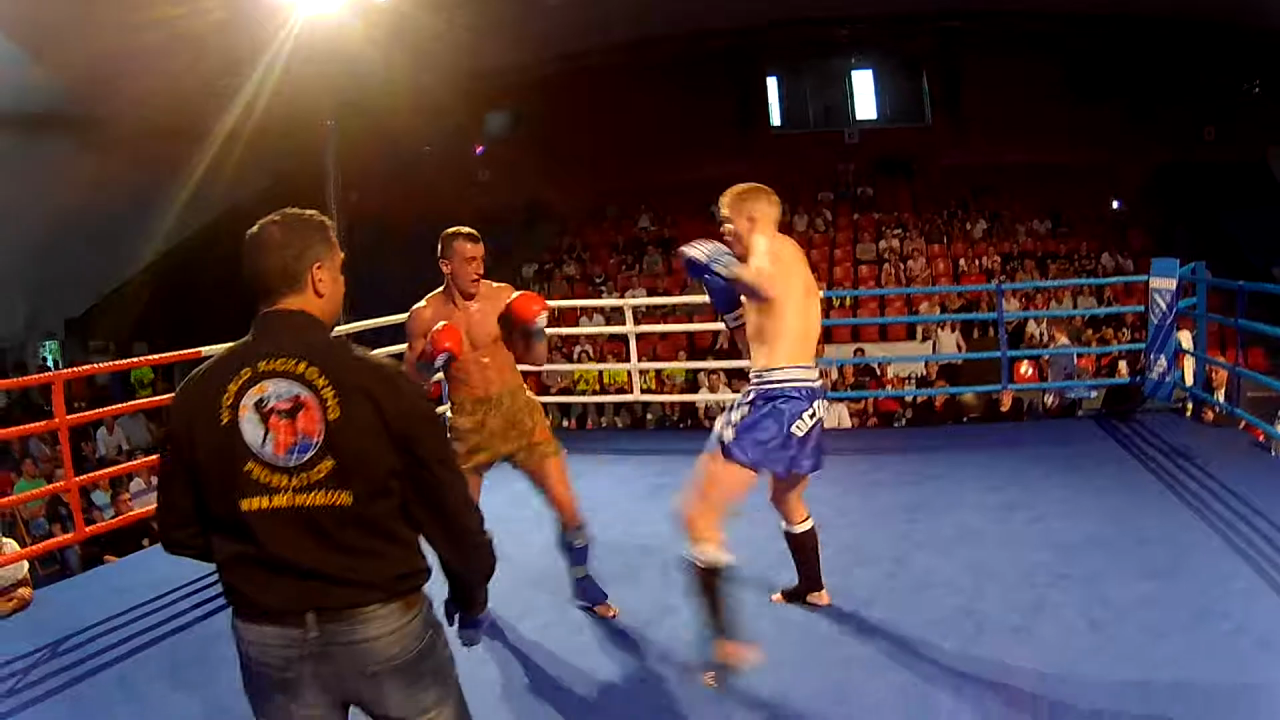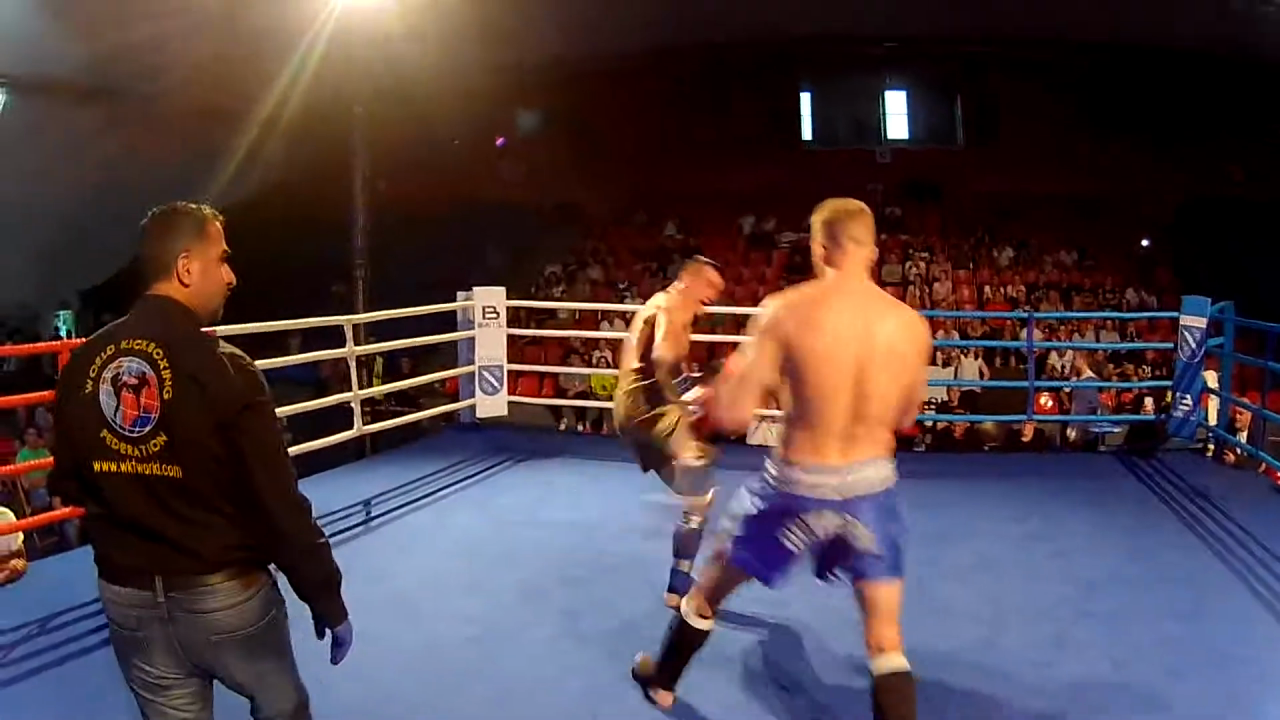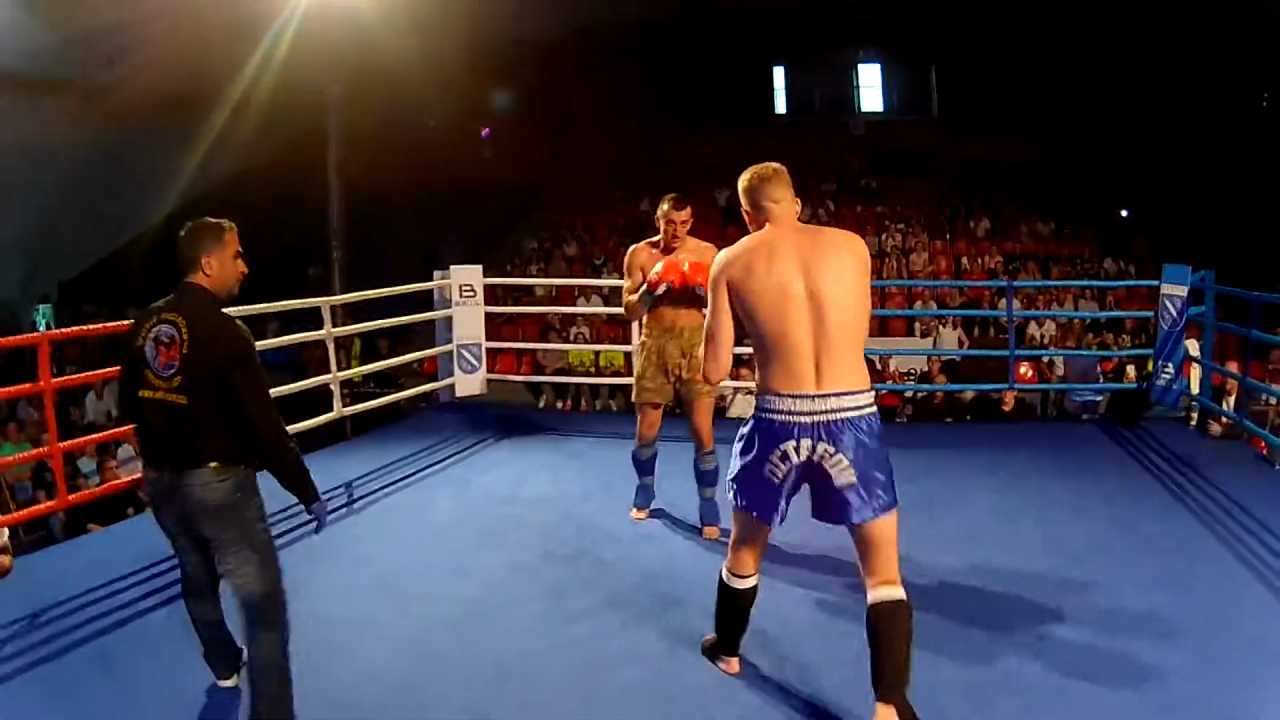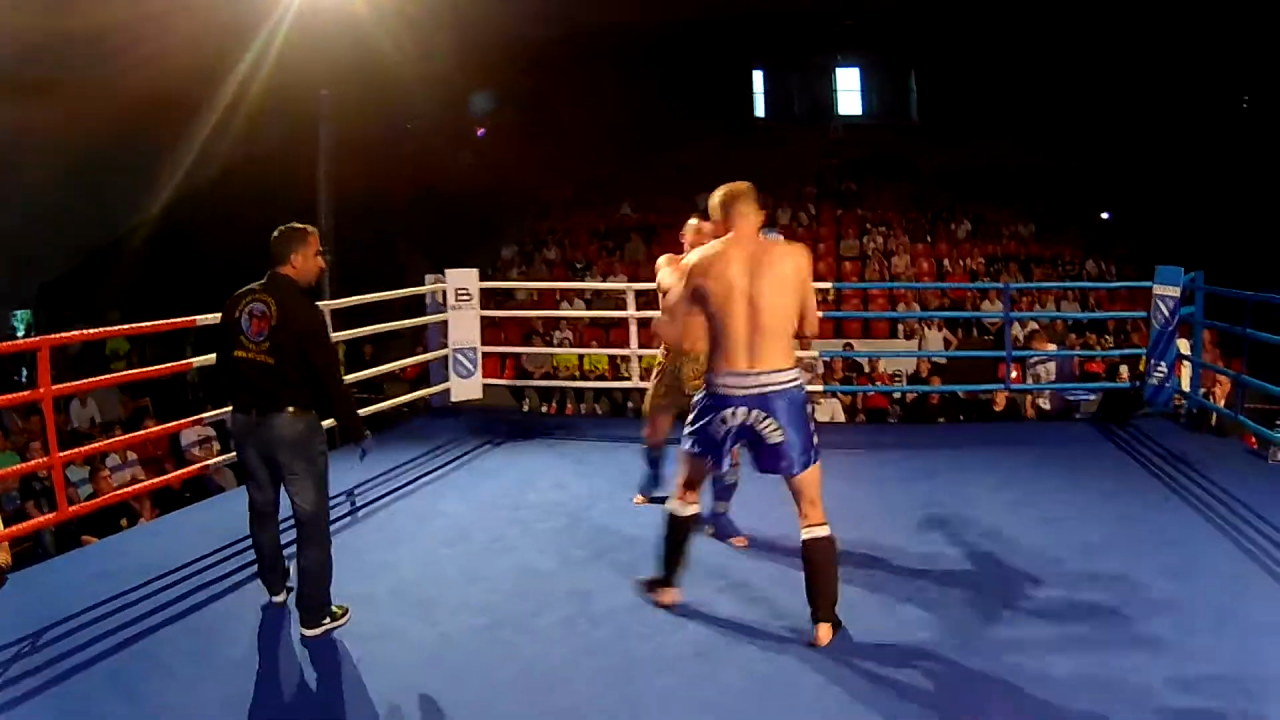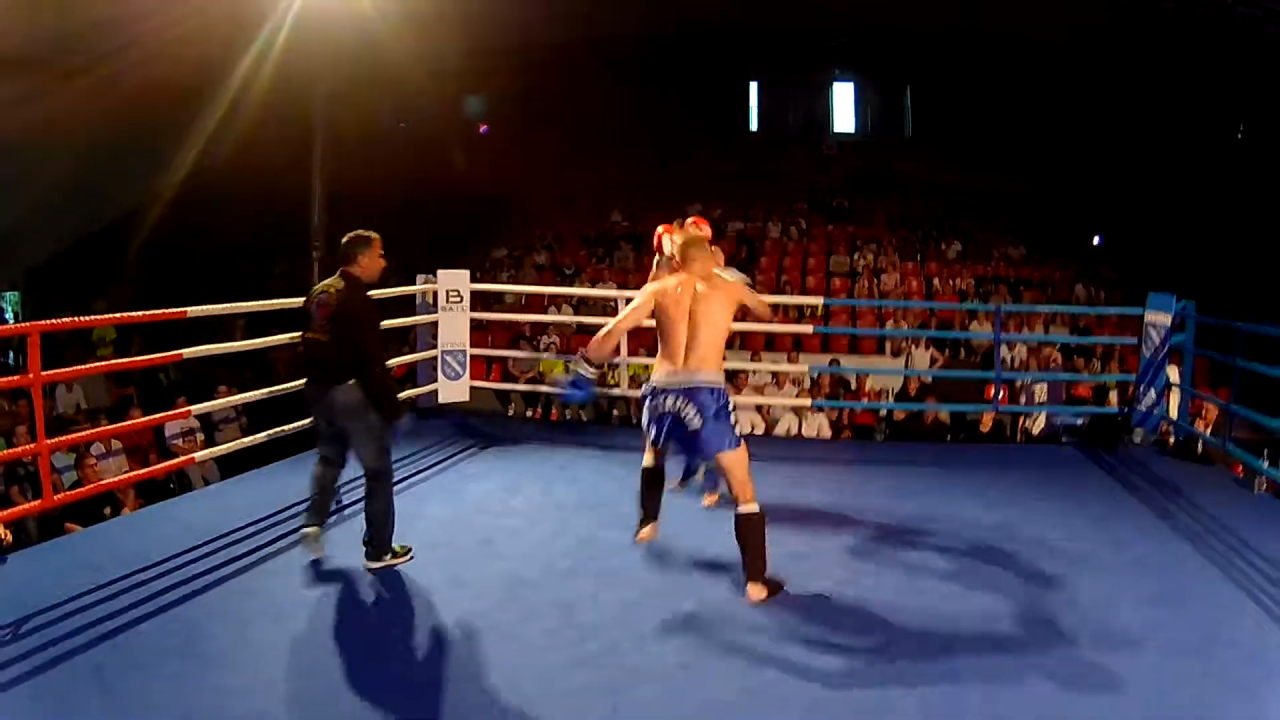
dt=1s
person 1, frame 1
left shoulder: (770, 244)
right shoulder: (792, 261)
left elbow: (766, 283)
left wrist: (722, 262)
right wrist: (732, 306)
left hip: (777, 397)
right hip: (805, 394)
left knee: (698, 511)
right knee: (786, 500)
left ankle: (726, 641)
right ankle: (812, 587)
person 1, frame 2
left shoulder: (785, 312)
right shoulder: (912, 325)
left elbow: (725, 413)
left hip: (794, 487)
right hip: (872, 488)
left knee: (715, 588)
right knee: (886, 645)
left ankle: (663, 678)
person 1, frame 3
left shoulder: (731, 263)
right shoulder: (852, 247)
left elbow: (712, 370)
left hip: (780, 423)
right hip: (853, 418)
left knee: (746, 547)
right knee: (882, 569)
left ankle: (727, 648)
person 1, frame 4
left shoulder: (700, 261)
right shoulder: (797, 256)
left elbow: (667, 333)
right elbow: (807, 324)
left wrist: (682, 293)
left hip: (724, 395)
right hip: (782, 392)
left knee: (687, 488)
right knee: (812, 512)
left ankle: (664, 585)
right ankle: (823, 622)
person 1, frame 5
left shoulder: (661, 288)
right shoulder: (729, 288)
left elbow: (616, 329)
right elbow: (765, 313)
left wrist: (587, 366)
left hip: (664, 391)
right hip: (707, 394)
left knee: (655, 452)
right knee: (743, 492)
left ankle: (647, 522)
right ankle: (756, 581)
person 2, frame 1
left shoulder: (199, 395)
right shoulder: (378, 381)
left elbow: (179, 531)
right elbow: (449, 509)
right wrist: (471, 593)
left hip: (269, 637)
right hip: (386, 625)
person 2, frame 2
left shoulder: (83, 364)
right shoulder: (221, 368)
left elbow: (69, 483)
right elbow: (276, 503)
right wrist: (327, 600)
left hip: (129, 598)
right hip: (227, 596)
person 2, frame 3
left shoulder: (145, 325)
right shoulder: (223, 332)
left elbow: (130, 404)
right elbow: (263, 425)
right wrist: (306, 491)
left hip: (162, 482)
right hip: (218, 482)
left knee: (198, 578)
right knee: (264, 603)
left ankle: (226, 664)
person 2, frame 4
left shoulder: (239, 302)
right shoulder: (303, 312)
left elbow: (224, 363)
right elbow: (329, 381)
right wrist: (357, 431)
left hip: (246, 423)
right hip: (294, 425)
left knee: (262, 507)
right knee: (311, 520)
left ankle: (276, 584)
right ankle: (315, 614)
person 2, frame 5
left shoulder: (318, 294)
right shoulder: (357, 302)
right elbow: (374, 364)
right wrist: (394, 410)
left hip: (318, 392)
right hip: (353, 395)
left knee: (329, 458)
right knee: (378, 471)
left ankle: (314, 523)
right ankle: (379, 550)
person 3, frame 1
left shoulder: (503, 296)
right shoulder: (424, 315)
left elbow: (535, 358)
right elbow: (412, 382)
left wrist: (535, 328)
right wrist: (432, 359)
left hip: (518, 408)
right hip: (468, 420)
left knee: (567, 508)
left ankle: (586, 588)
person 3, frame 2
left shoulder: (675, 316)
right shoulder: (672, 306)
right elbow: (663, 354)
right wrist: (692, 390)
left hip: (653, 406)
right hip: (646, 400)
left knee: (697, 496)
left ankle: (678, 584)
person 3, frame 3
left shoulder: (707, 254)
right shoulder: (640, 254)
right elbow: (629, 310)
left wrist: (710, 291)
right wrist: (651, 289)
left hip: (694, 345)
right hip: (654, 344)
left knee: (702, 434)
right knee: (646, 431)
left ankle: (708, 506)
right ankle: (645, 487)
person 3, frame 4
right shoulder: (668, 264)
right elbow: (670, 286)
left hip: (709, 365)
right hip: (673, 362)
right knee: (654, 434)
left ankle: (718, 516)
right ankle: (652, 480)
person 3, frame 5
left shoulder: (713, 256)
right shoulder: (663, 258)
right elbow: (656, 286)
right wrist: (667, 252)
left ankle: (711, 480)
right ankle: (690, 469)
